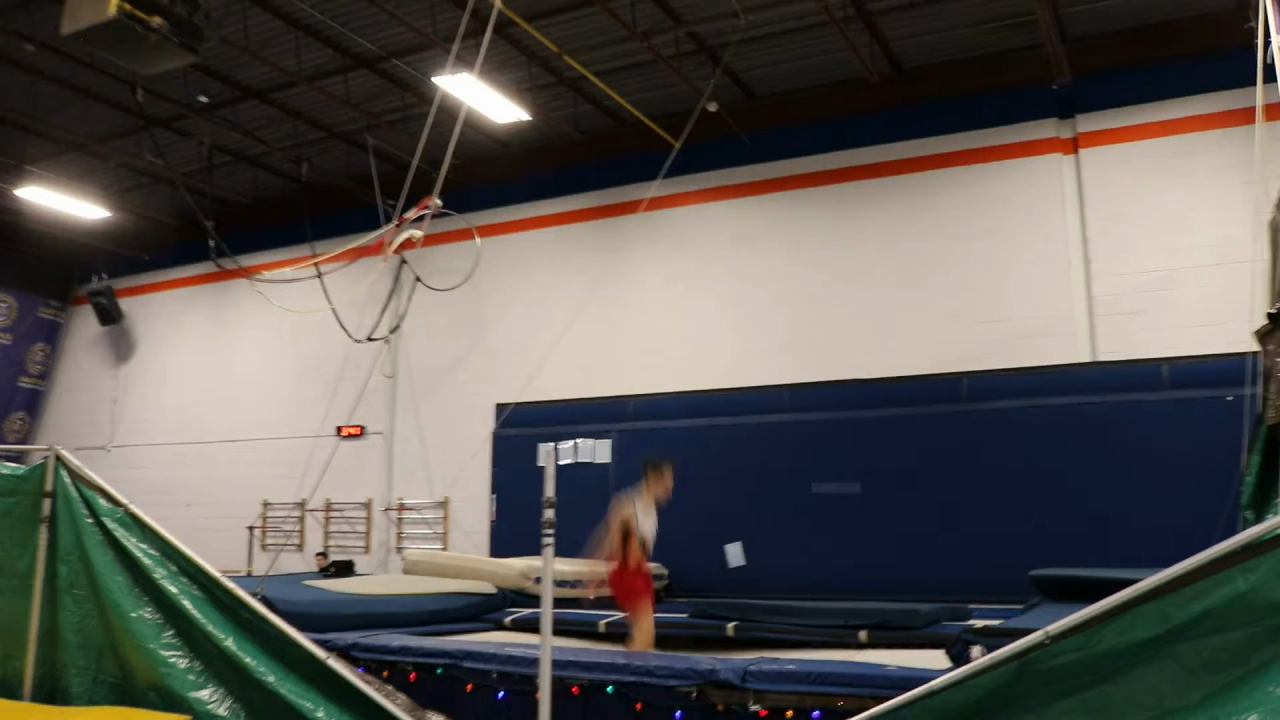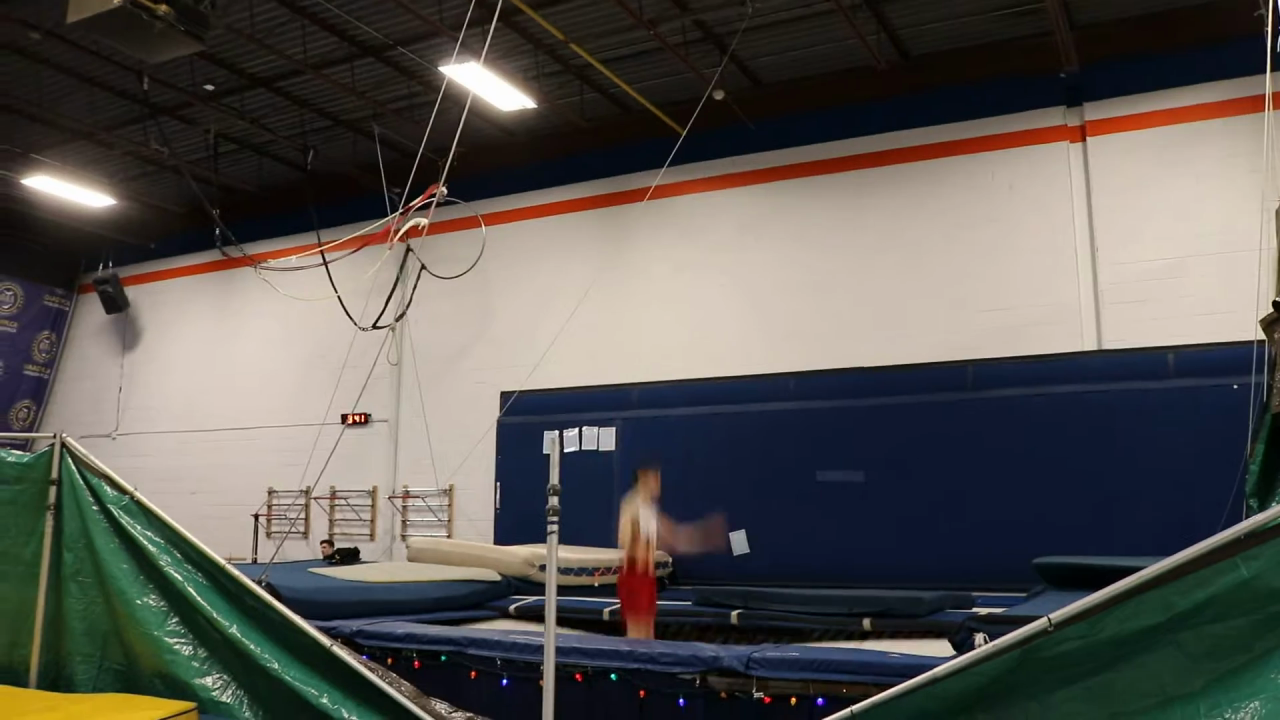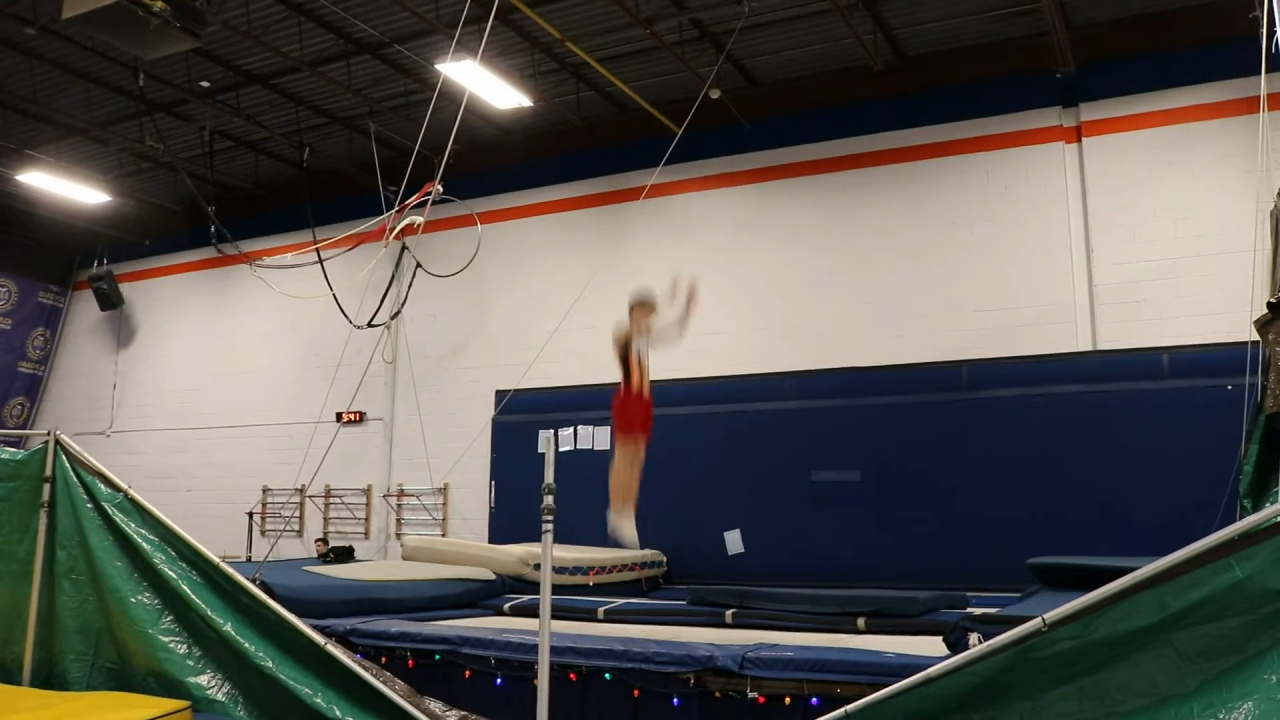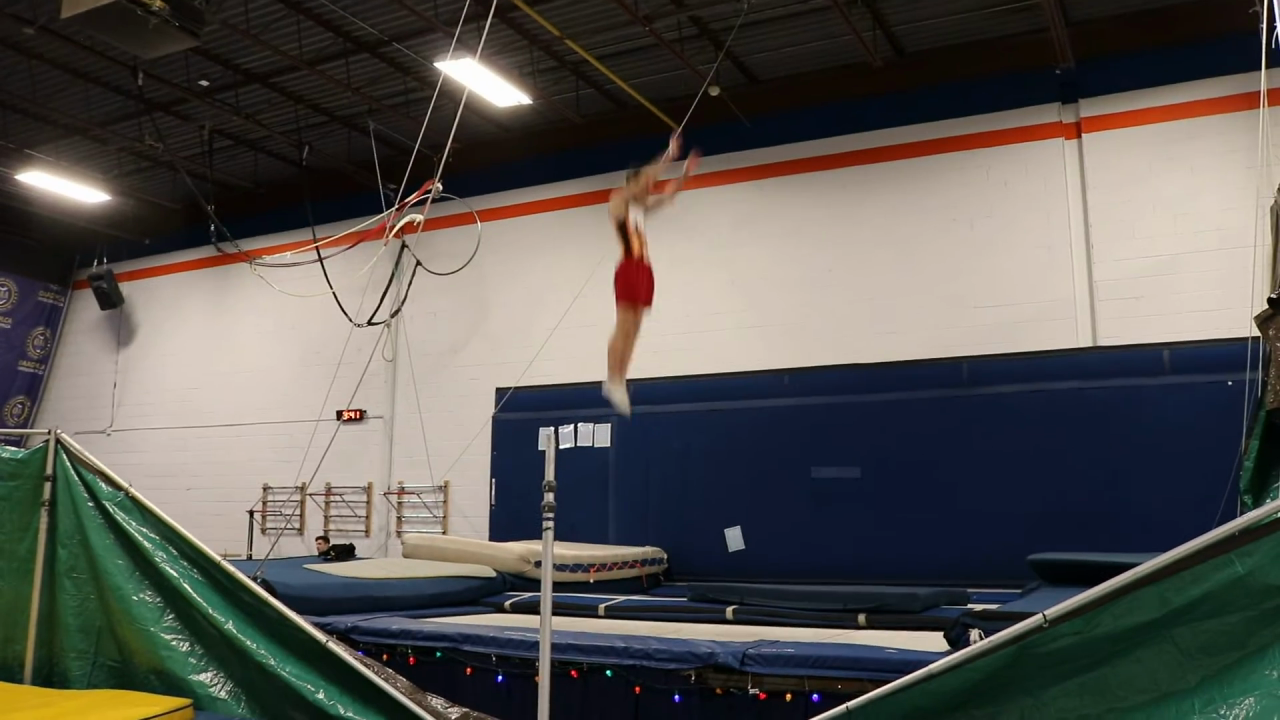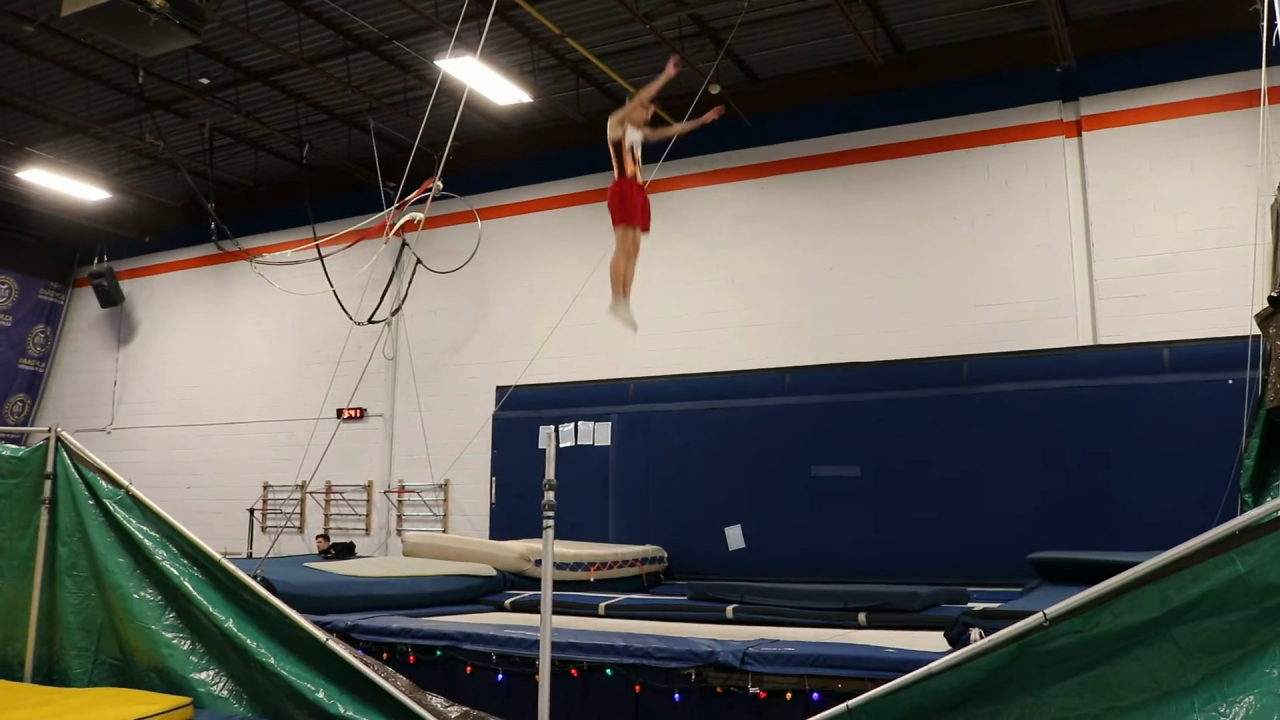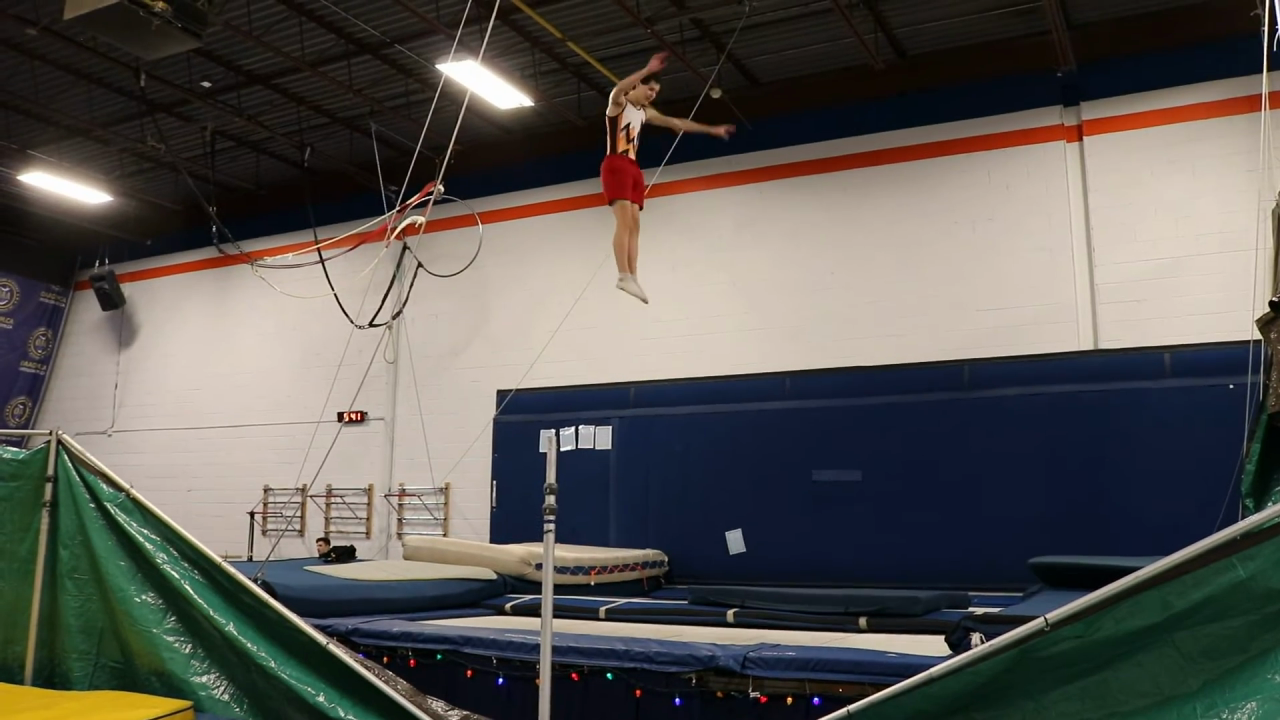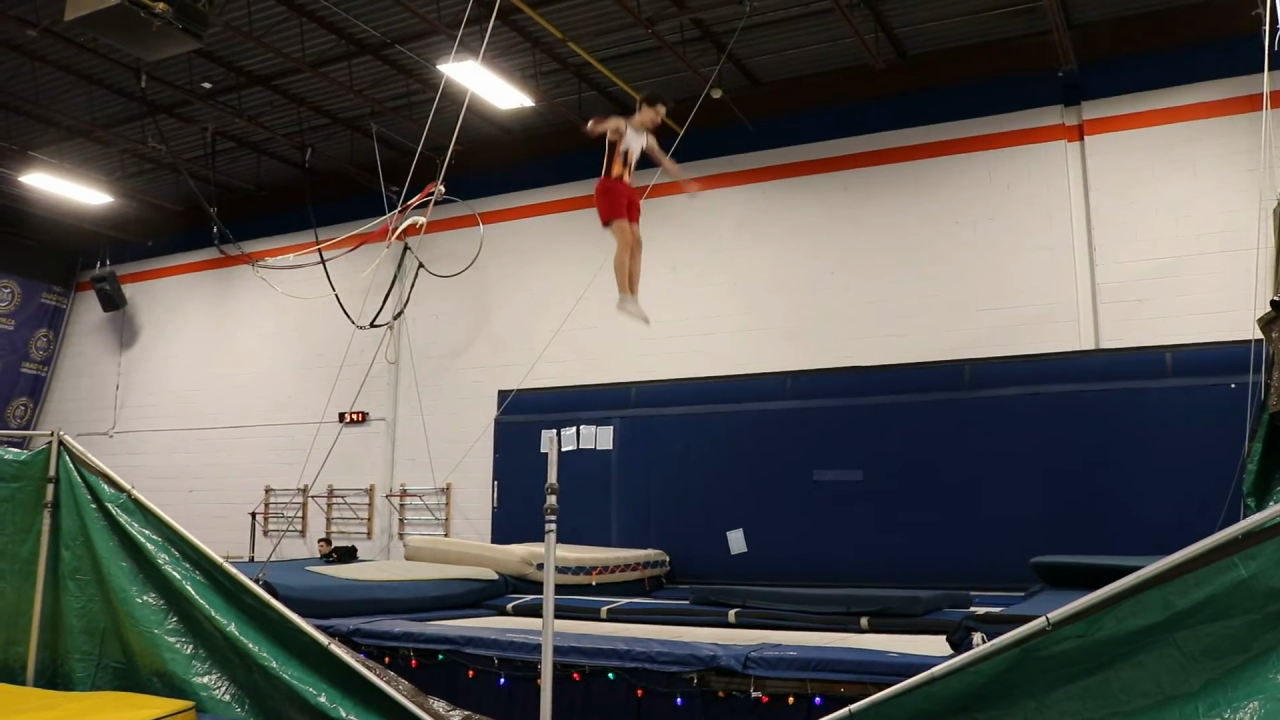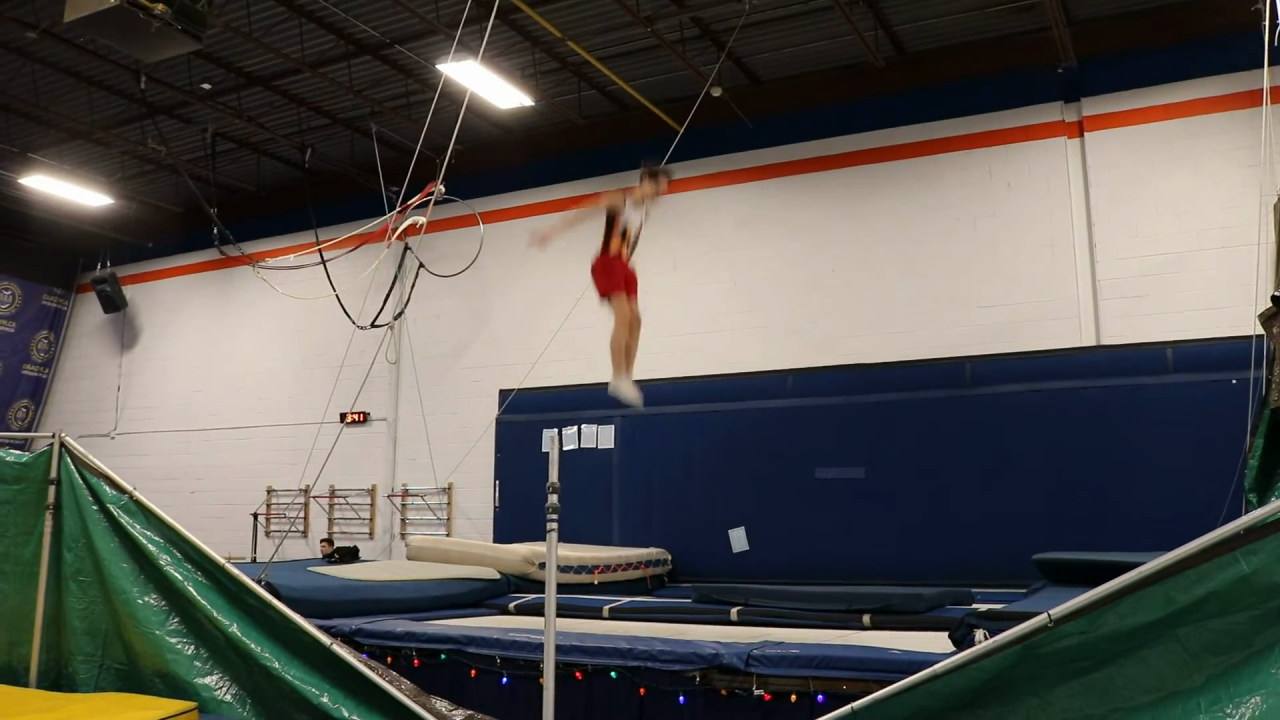
dt=0.2s
person 1, frame 1
left shoulder: (652, 508)
right shoulder: (629, 510)
left hip: (640, 573)
right hip: (623, 576)
left knee: (647, 629)
right knee: (645, 628)
person 1, frame 2
left shoulder: (653, 513)
right shoulder: (629, 511)
left elbow: (674, 539)
right elbow: (624, 543)
left wrist: (704, 538)
left hip: (647, 579)
right hip: (633, 579)
left knee: (646, 636)
right knee: (637, 632)
person 1, frame 3
left shoulder: (644, 337)
right shoulder: (623, 333)
left elbow: (675, 333)
left wrist: (687, 308)
right wrist: (667, 304)
left hip: (643, 400)
right hip: (628, 400)
left knee: (636, 461)
right knee: (623, 458)
left ankle: (628, 516)
right ankle: (618, 515)
person 1, frame 4
left shoulder: (639, 208)
right shoulder: (618, 203)
left elbow: (666, 195)
right elbow: (640, 181)
left wrist: (686, 173)
right wrist: (669, 158)
left hip: (643, 272)
right hip: (630, 270)
left knee: (632, 330)
right knee: (623, 328)
left ankle: (620, 383)
right ankle: (612, 381)
person 1, frame 5
left shoulder: (638, 132)
right shoulder: (617, 123)
left elbow: (670, 131)
right elbow: (638, 100)
left wrist: (703, 120)
right wrist: (665, 77)
left hip: (638, 191)
right hip: (623, 188)
left knee: (633, 250)
right knee: (623, 247)
left ankle: (624, 304)
right ankle: (618, 302)
person 1, frame 6
left shoulder: (645, 111)
right shoulder: (618, 101)
left elbow: (678, 124)
right elbow: (618, 89)
left wrist: (712, 129)
right wrist: (647, 70)
left hip: (632, 166)
right hip: (616, 164)
left knee: (633, 222)
right knee: (624, 221)
left ankle: (632, 276)
right ankle: (625, 276)
person 1, frame 7
left shoulder: (646, 138)
right shoulder: (620, 125)
left elbow: (665, 161)
right elbow: (597, 127)
left wrist: (687, 182)
right wrist: (596, 125)
left hip: (625, 189)
right hip: (609, 188)
left knee: (635, 243)
right knee: (625, 242)
left ankle: (632, 300)
right ankle: (624, 299)
person 1, frame 8
left shoulder: (644, 211)
right shoulder: (618, 201)
right elbow: (582, 213)
right wrist: (553, 231)
left hip: (624, 266)
right hip: (607, 264)
left knee: (635, 320)
right knee: (624, 316)
left ankle: (626, 381)
right ankle: (619, 379)
